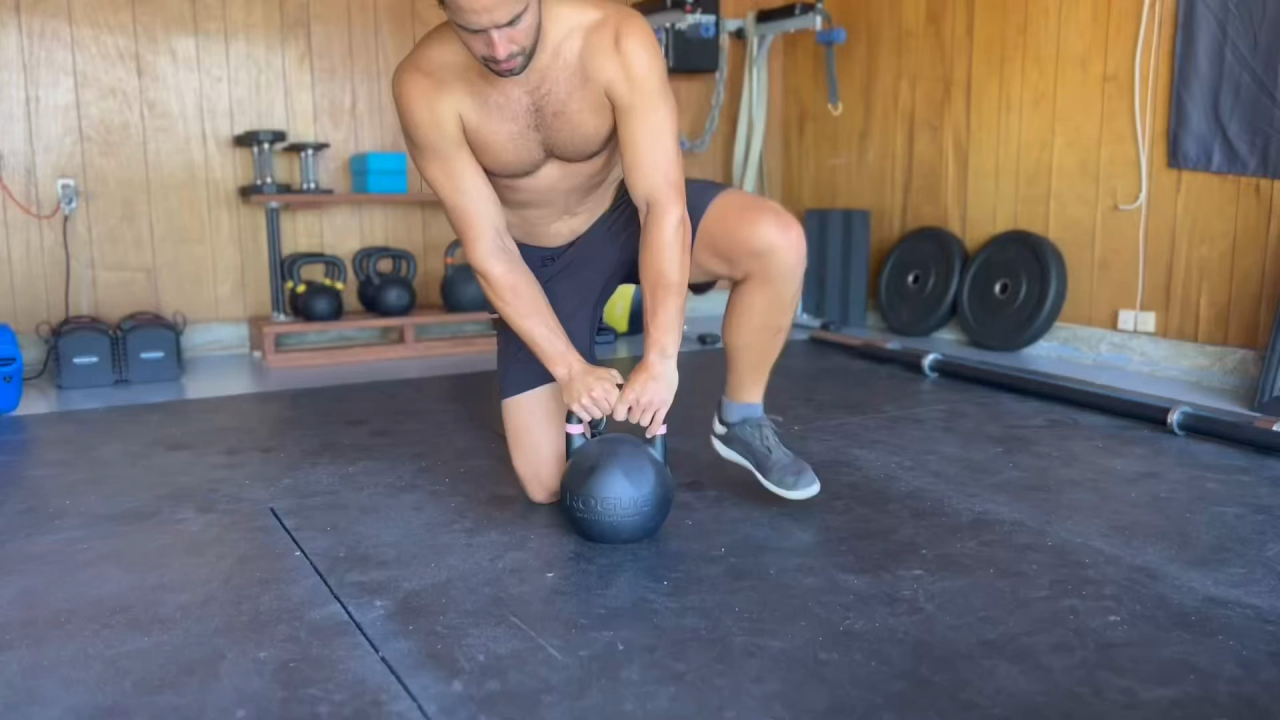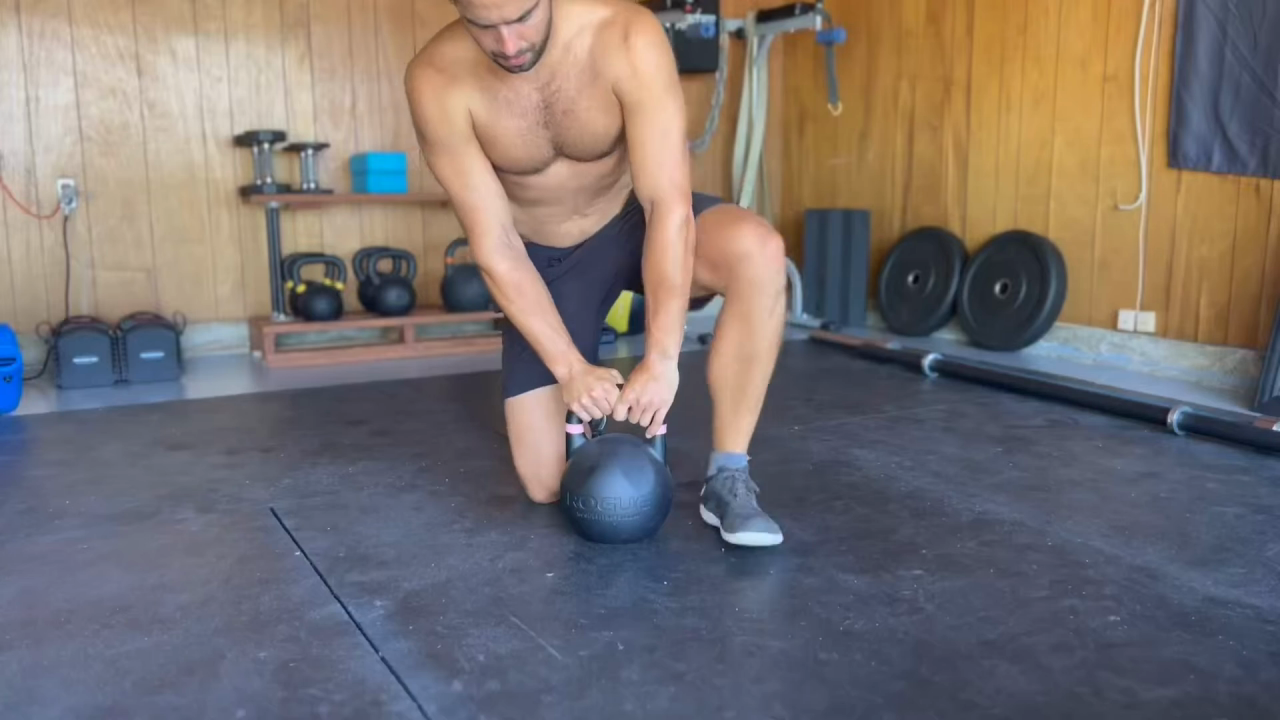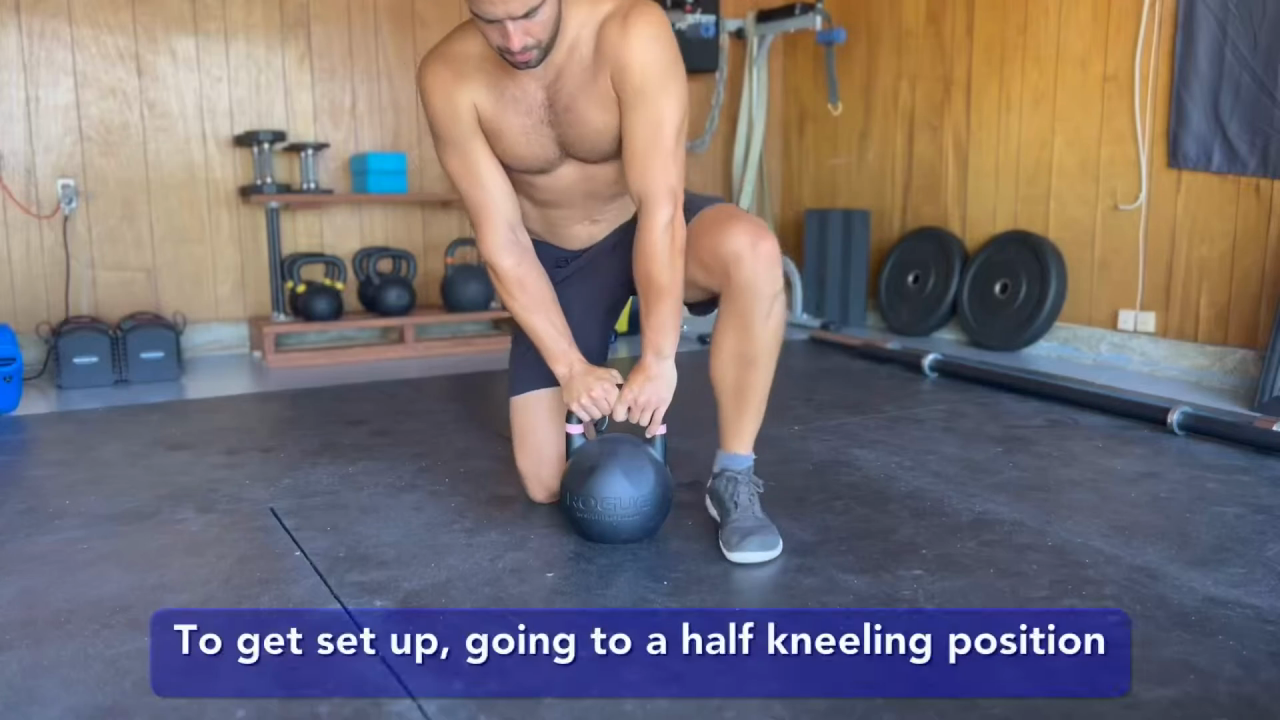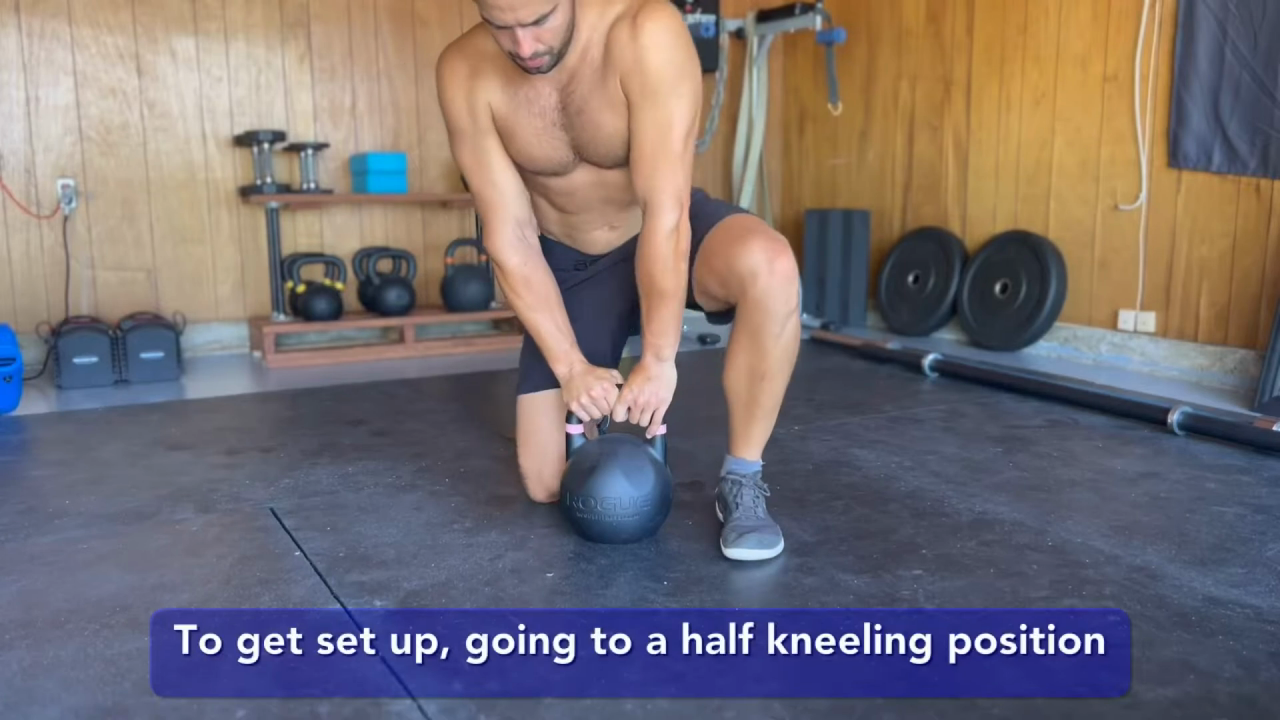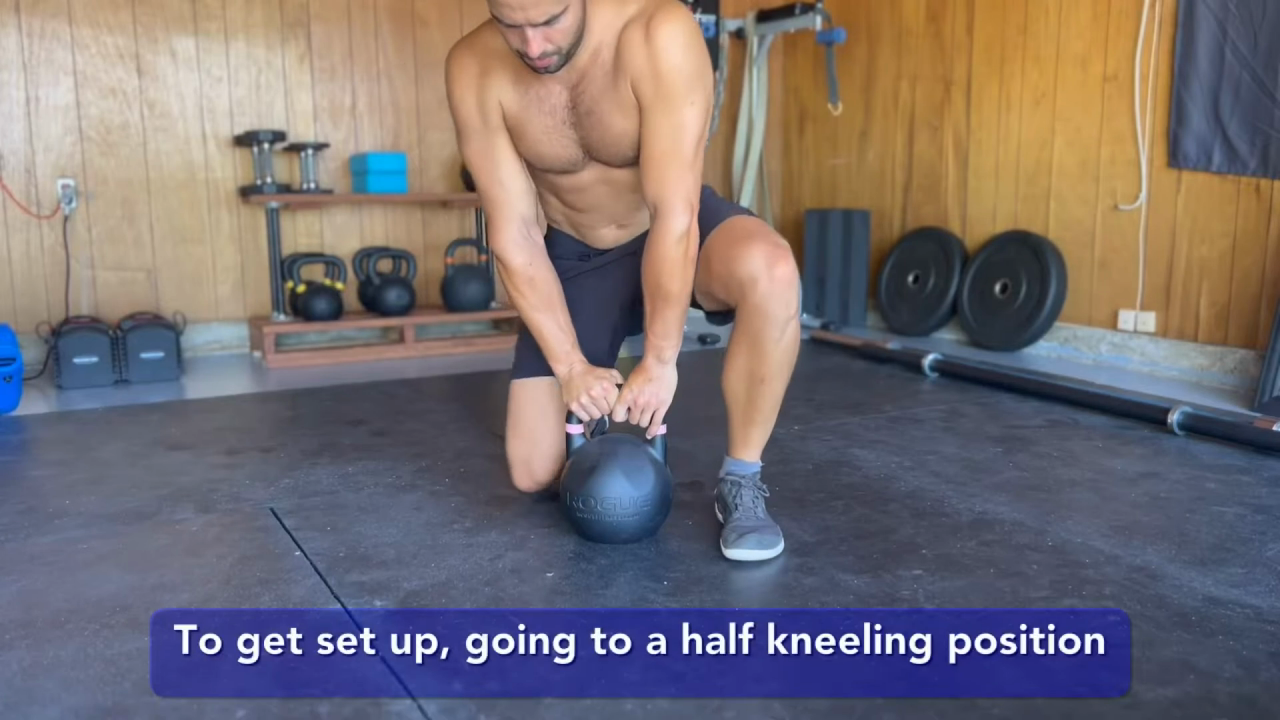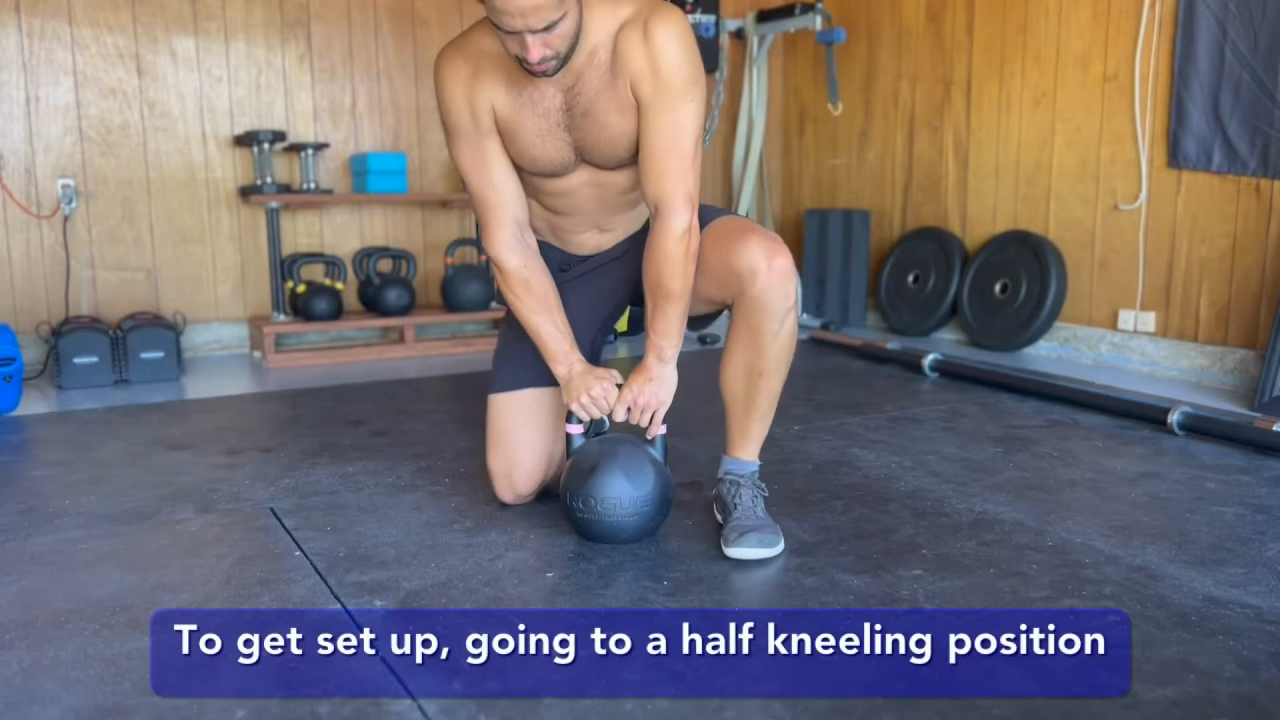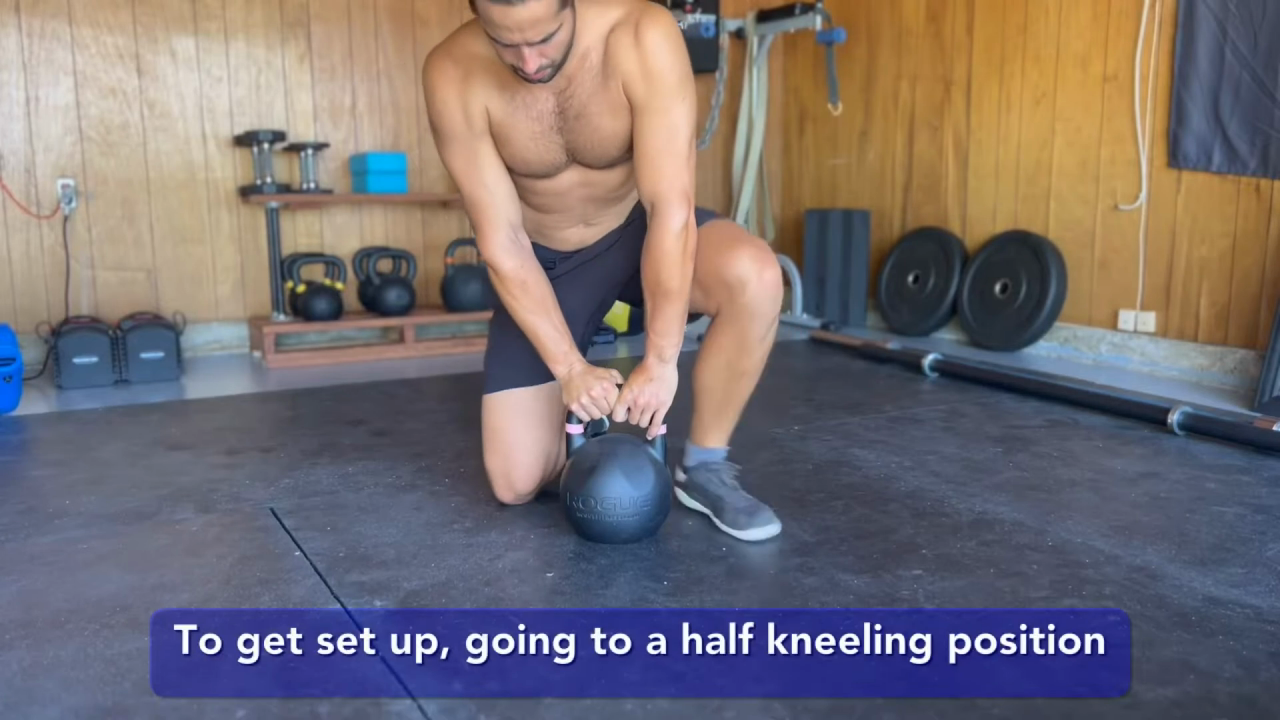
dt=0.2s
person 1, frame 1
right shoulder: (425, 85)
left elbow: (663, 208)
right elbow: (488, 249)
left wrist: (660, 359)
right wrist: (569, 369)
left hip: (628, 211)
right hip: (538, 259)
left knee: (777, 242)
right knee: (549, 484)
left ankle: (741, 419)
person 1, frame 2
right shoulder: (437, 79)
left elbow: (668, 208)
right elbow: (493, 245)
left wrist: (661, 359)
right wrist: (570, 369)
left hip: (635, 217)
right hip: (545, 258)
left knee: (756, 249)
right knee: (547, 485)
left ankle: (728, 477)
right ankle: (604, 423)
person 1, frame 3
right shoulder: (448, 76)
left elbow: (661, 206)
right elbow: (502, 241)
left wrist: (658, 359)
right wrist: (570, 367)
left hip: (650, 229)
right hip: (557, 260)
left knee: (750, 249)
right knee: (549, 484)
left ankle: (733, 477)
right ankle: (607, 424)
person 1, frame 4
right shoulder: (466, 73)
left elbow: (665, 211)
right elbow: (509, 238)
left wrist: (658, 359)
right wrist: (571, 366)
left hip: (673, 235)
right hip: (574, 263)
left knee: (768, 266)
right knee: (548, 484)
left ankle: (741, 479)
right ankle: (612, 423)
person 1, frame 5
right shoulder: (475, 70)
left elbow: (674, 213)
right elbow: (514, 236)
left wrist: (659, 360)
right wrist: (570, 366)
left hip: (677, 235)
right hip: (576, 256)
left knee: (770, 273)
right knee: (534, 472)
left ankle: (740, 480)
right ankle: (605, 427)
person 1, frame 6
right shoulder: (465, 71)
left elbow: (675, 211)
right elbow: (507, 239)
left wrist: (660, 360)
right wrist: (570, 367)
left hip: (657, 236)
right hip: (556, 263)
left knee: (767, 266)
right knee: (516, 483)
left ankle: (738, 478)
right ankle: (592, 428)
person 1, frame 7
right shoulder: (454, 75)
left elbow: (671, 210)
right elbow: (501, 242)
left wrist: (660, 361)
right wrist: (569, 368)
left hip: (641, 230)
right hip: (544, 262)
left knee: (754, 276)
right knee: (517, 484)
left ankle: (702, 463)
right ankle: (591, 426)
